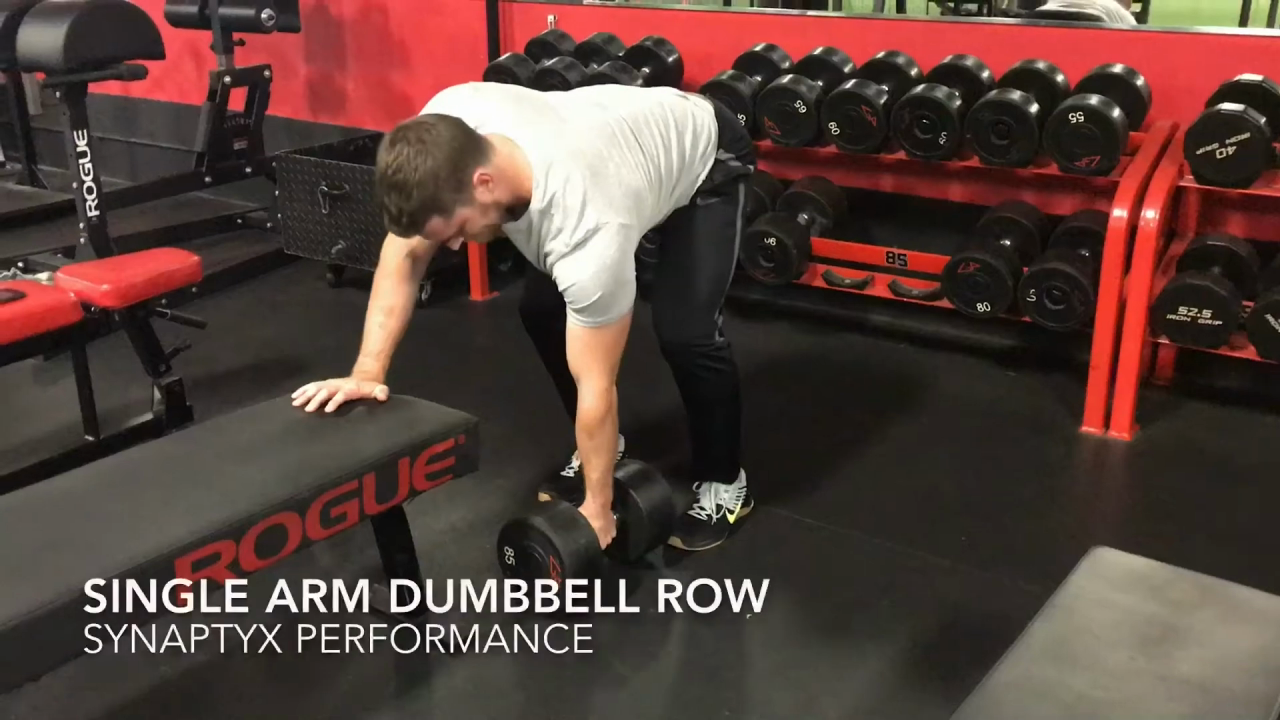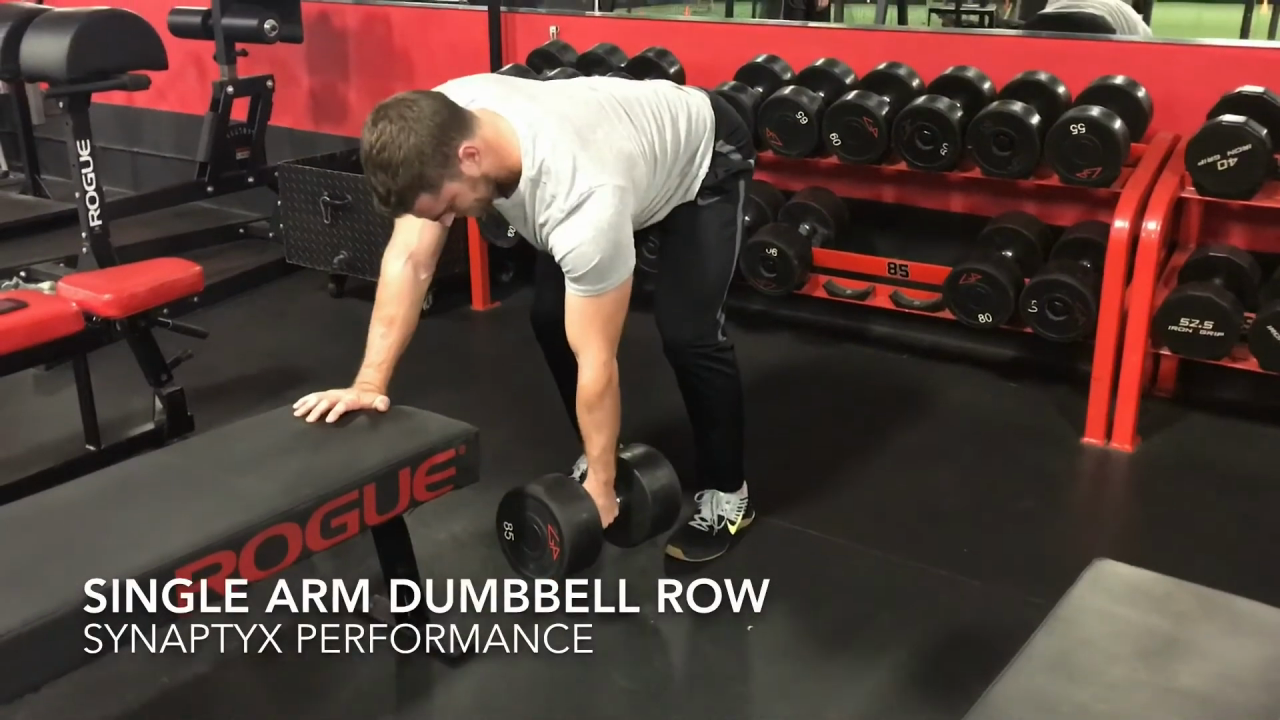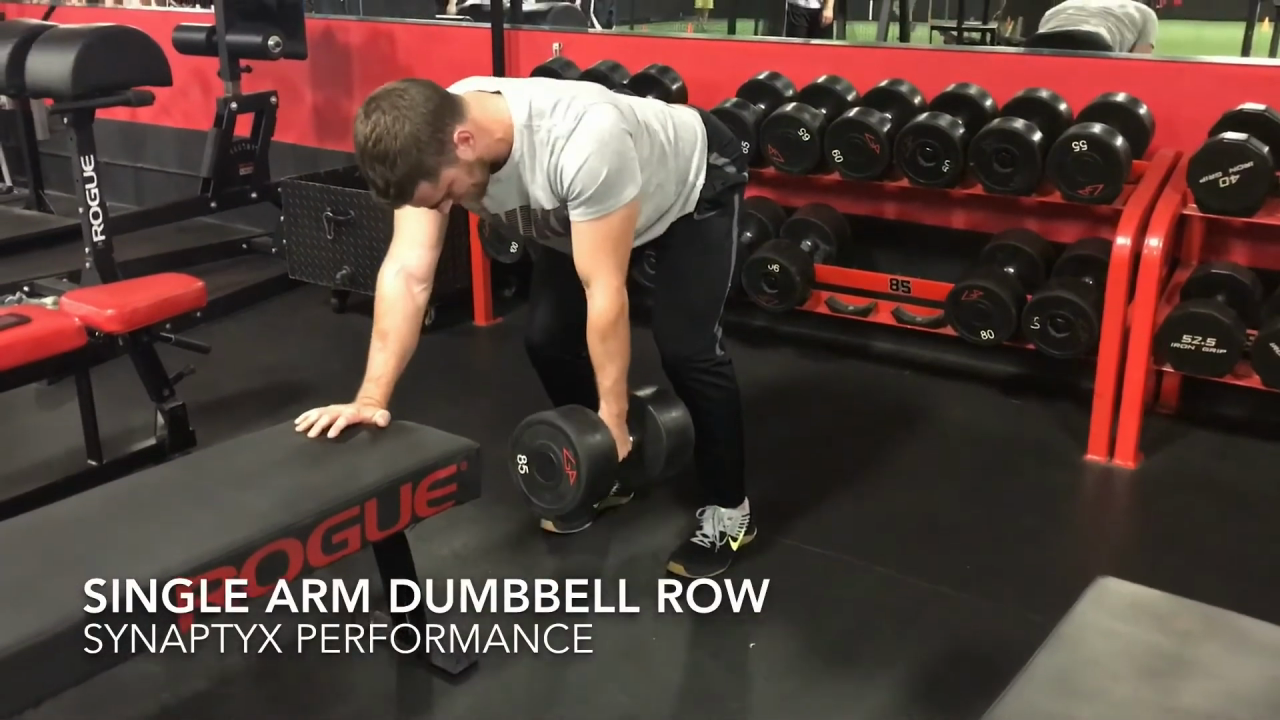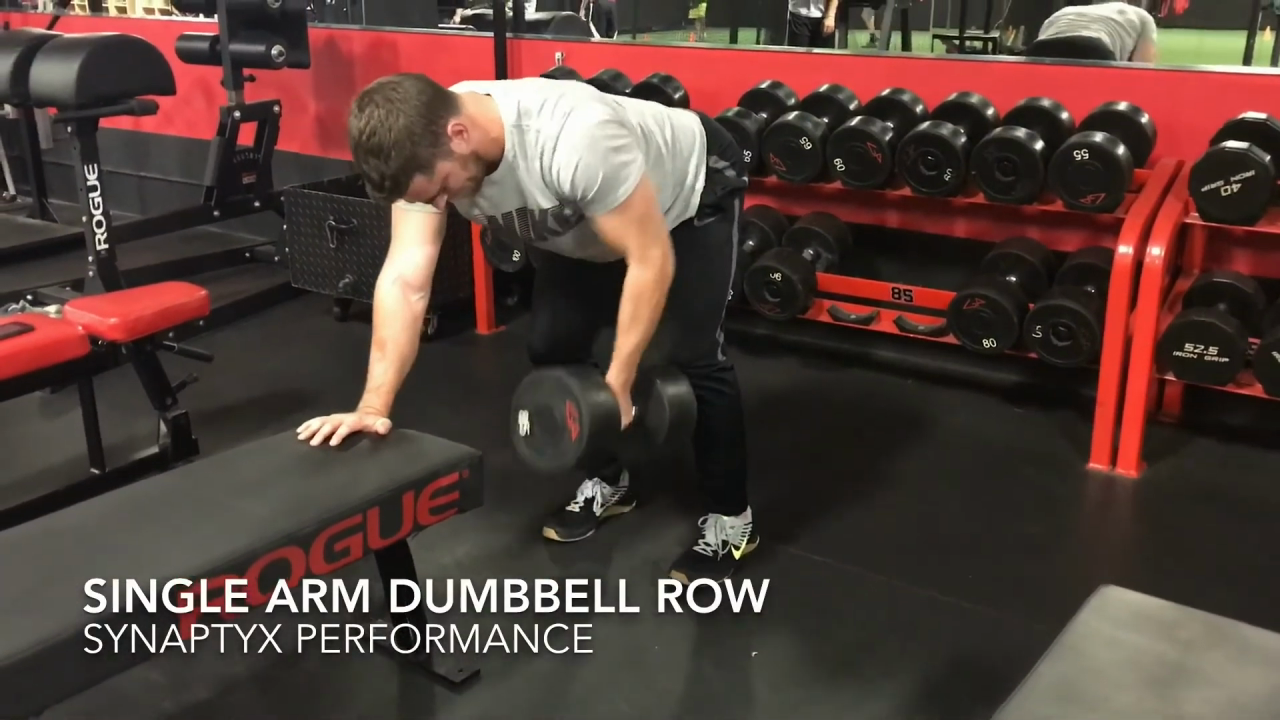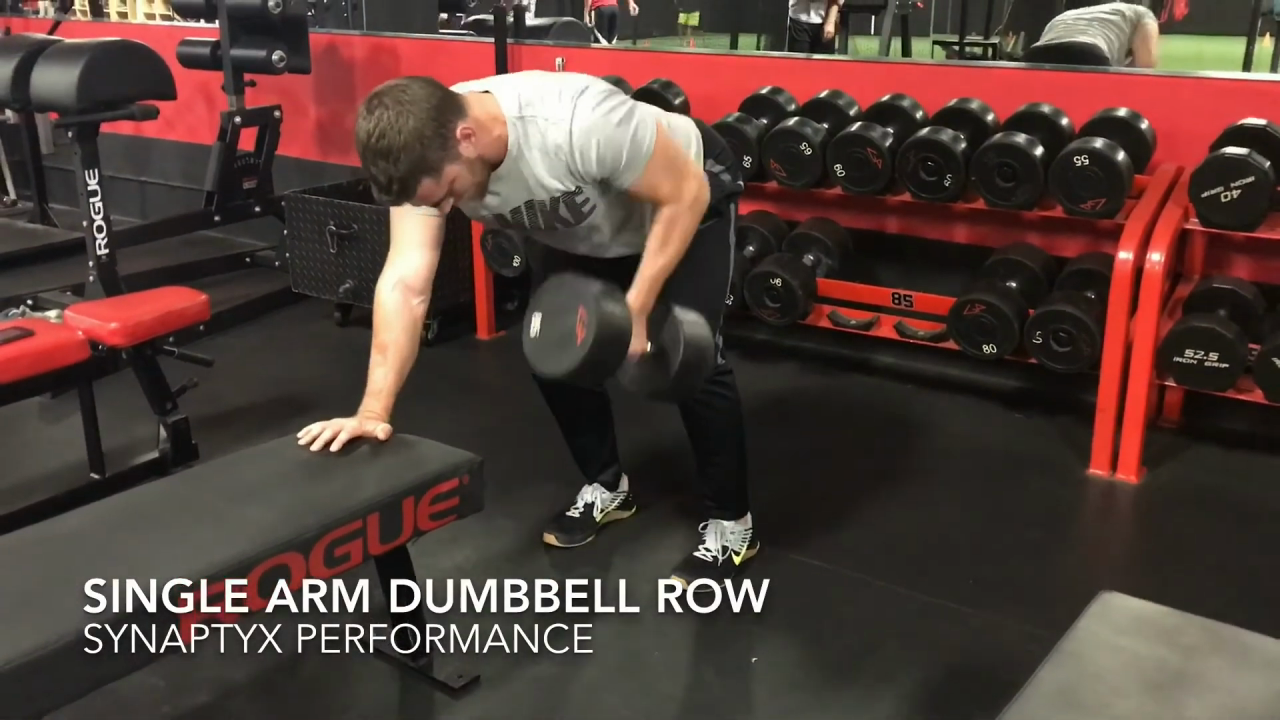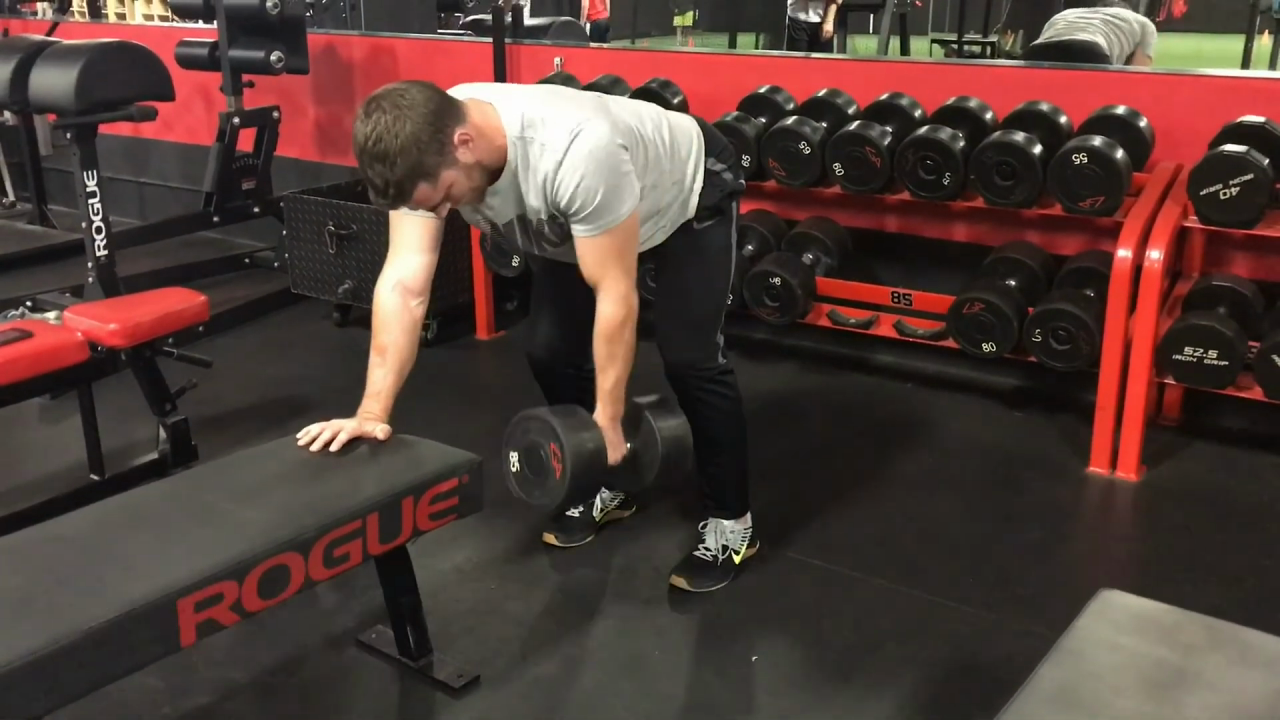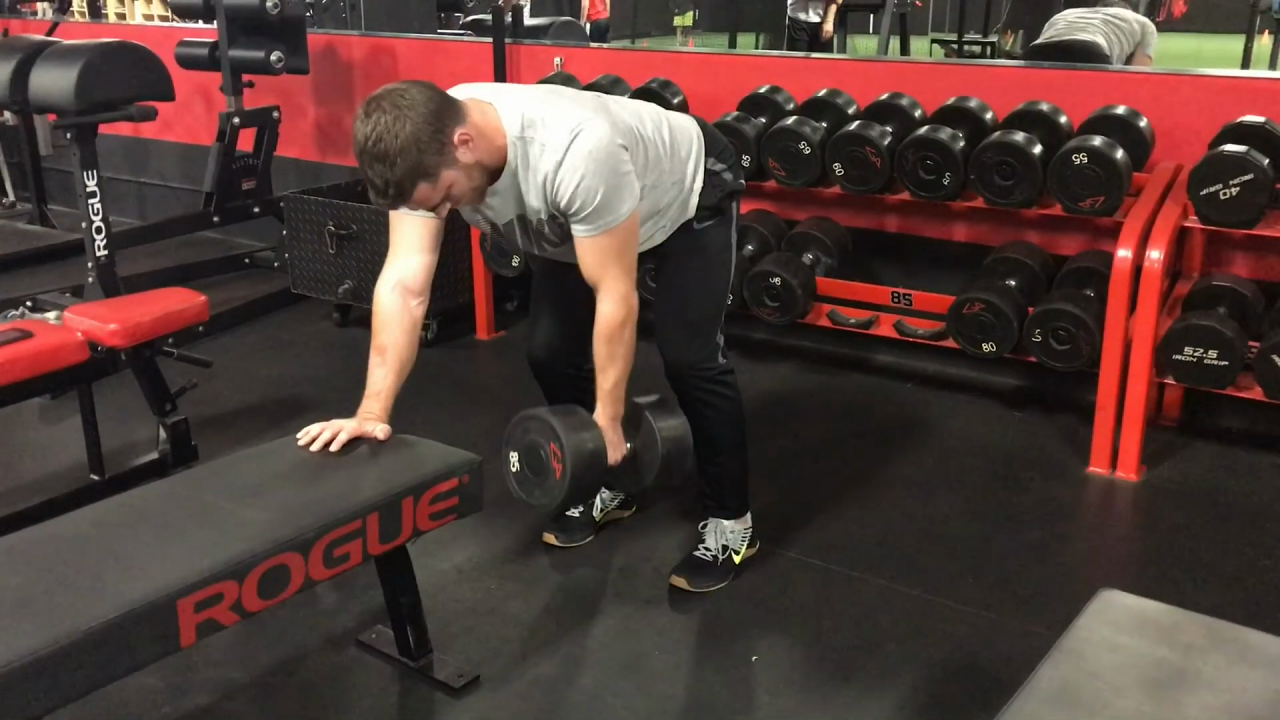
dt=0.7s
person 1, frame 1
left shoulder: (587, 228)
right shoulder: (445, 132)
left elbow: (596, 387)
right elbow: (405, 252)
left wrist: (598, 509)
right wrist: (367, 373)
left hip: (705, 160)
right hip: (626, 138)
left knee: (684, 332)
right knee: (541, 311)
left ankle: (724, 483)
right ankle: (604, 448)
person 1, frame 2
left shoulder: (583, 198)
right shoulder: (437, 131)
left elbow: (596, 361)
right elbow: (409, 261)
left wrist: (601, 485)
right wrist: (369, 383)
left hip: (703, 155)
right hip: (629, 133)
left knee: (686, 333)
right knee: (551, 319)
left ankle: (727, 493)
right ankle: (602, 457)
person 1, frame 3
left shoulder: (582, 140)
right shoulder: (429, 142)
left elbow: (605, 292)
right elbow: (408, 271)
left wrist: (614, 418)
right wrist: (372, 398)
left hip: (695, 181)
left knee: (684, 349)
right knee: (548, 340)
left ankle: (729, 510)
person 1, frame 4
left shoulder: (574, 137)
right shoulder: (422, 150)
left elbow: (651, 261)
right elbow: (405, 280)
left wrist: (618, 386)
right wrist: (373, 406)
left hip: (694, 187)
left knee: (689, 355)
right knee: (552, 348)
left ankle: (731, 519)
right ankle: (606, 480)
person 1, frame 5
left shoulder: (579, 123)
right shoulder: (427, 150)
left elbow: (686, 195)
right elbow: (406, 281)
left wrist: (636, 309)
right wrist: (374, 411)
left hip: (685, 201)
left ankle: (731, 524)
right ankle: (606, 487)
person 1, frame 6
left shoulder: (576, 153)
right shoulder: (424, 151)
left elbow: (615, 296)
right elbow: (404, 284)
left wrist: (607, 420)
right wrist: (372, 412)
left hip: (689, 192)
left knee: (687, 358)
right knee: (550, 352)
left ankle: (731, 522)
right ankle: (605, 487)
person 1, frame 7
left shoulder: (575, 153)
right shoulder: (423, 152)
left elbow: (615, 296)
right elbow: (404, 284)
left wrist: (607, 419)
right wrist: (372, 412)
left hip: (688, 192)
left knee: (687, 357)
right knee: (550, 352)
left ankle: (730, 521)
right ankle: (606, 487)
